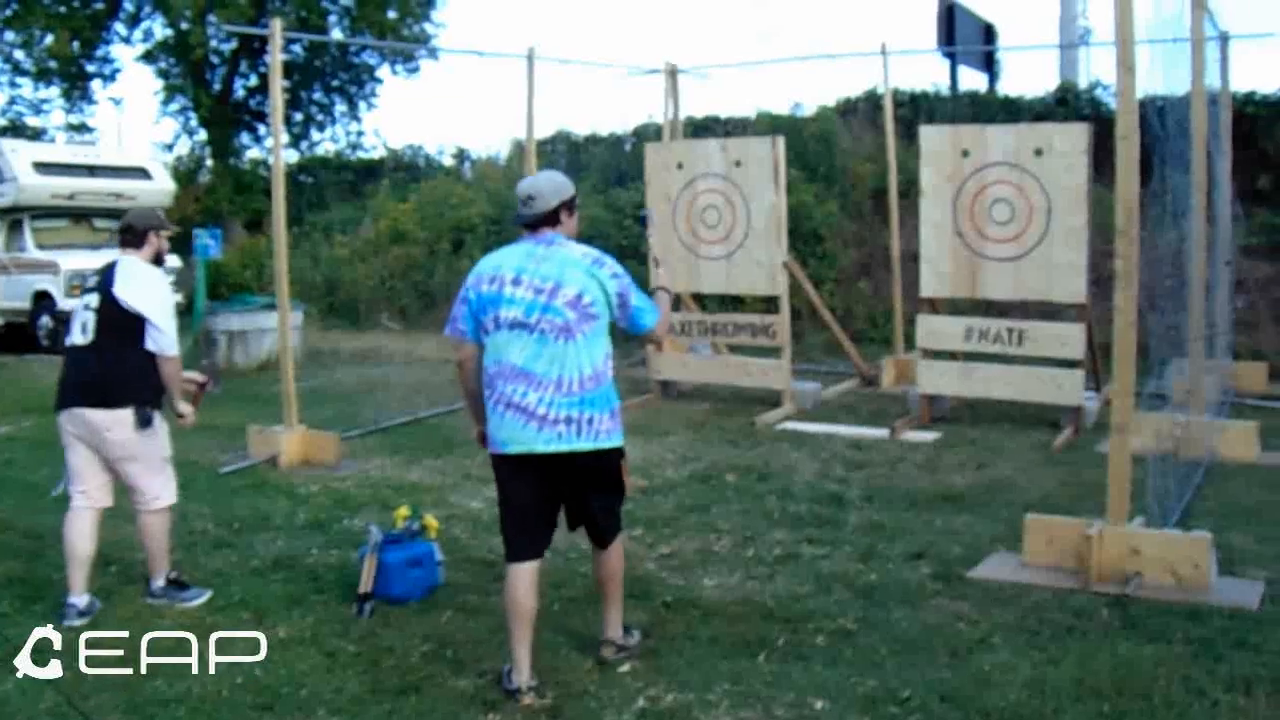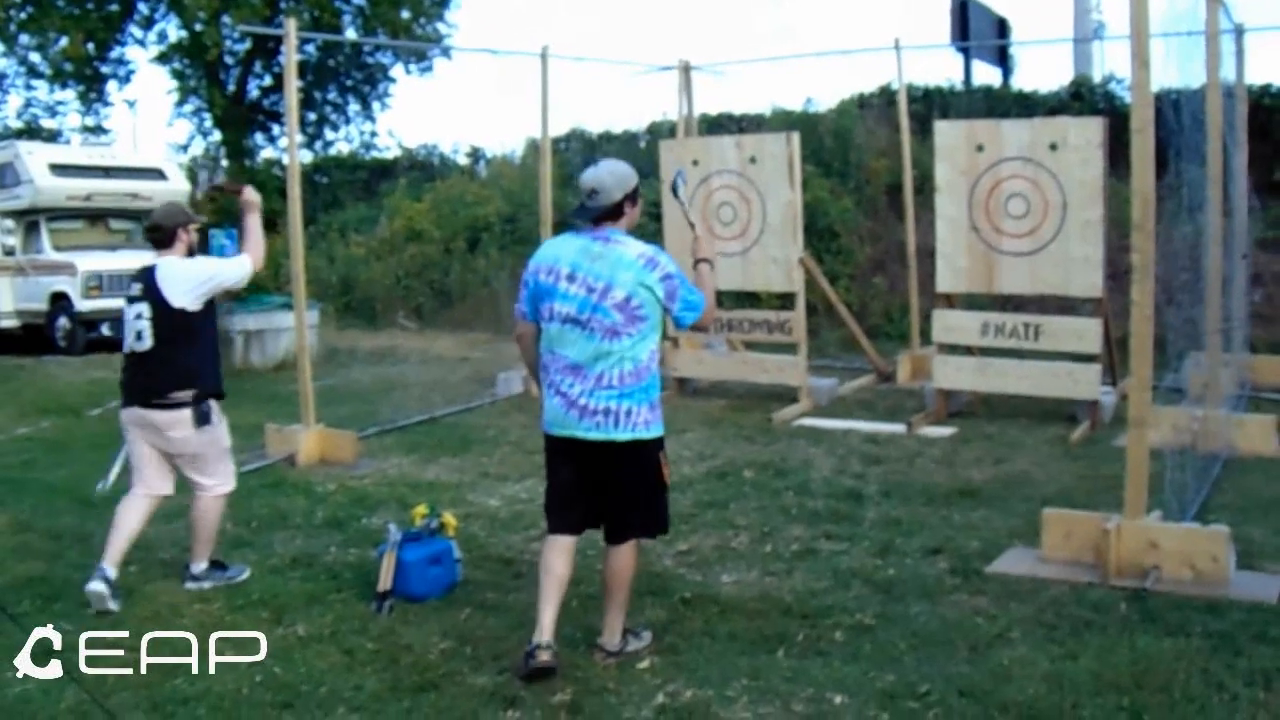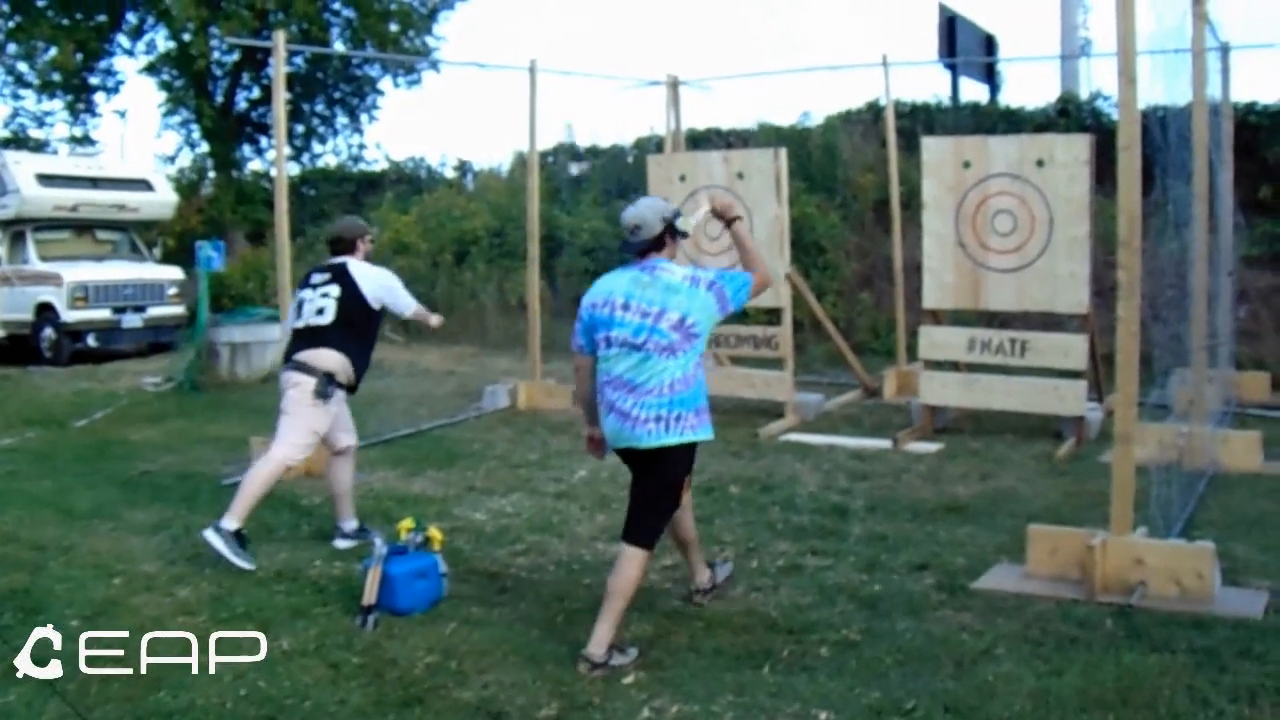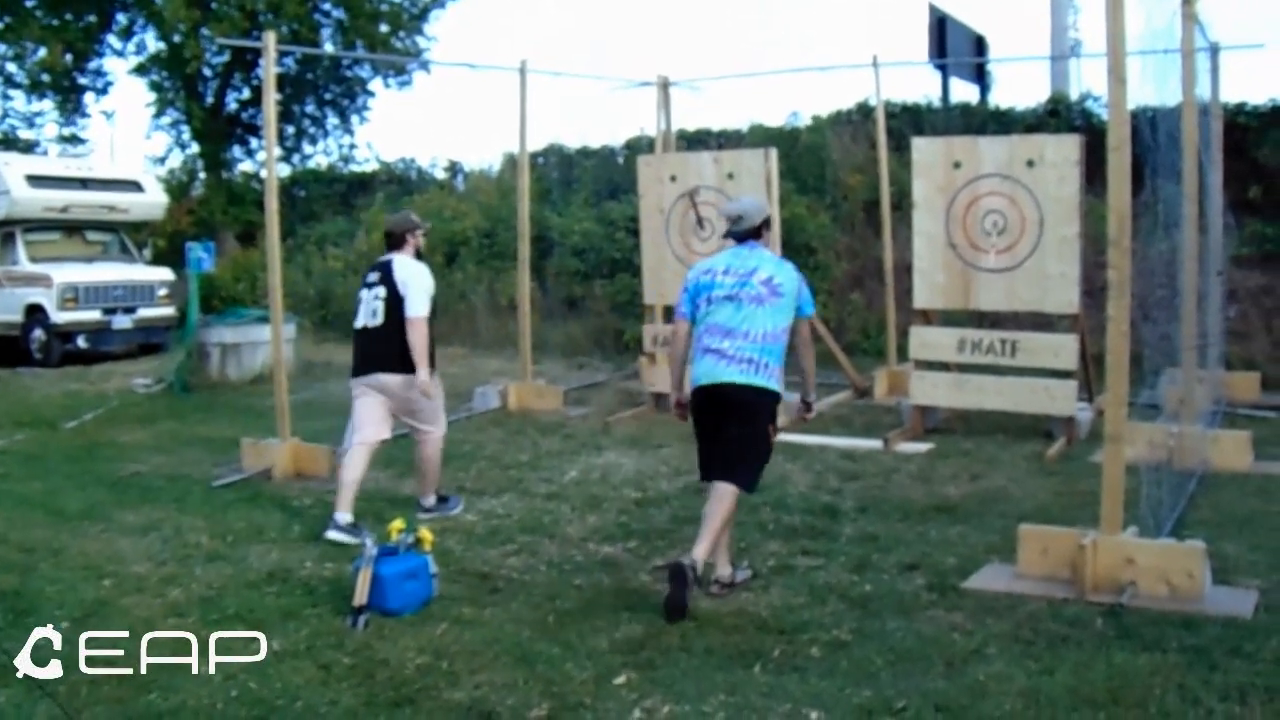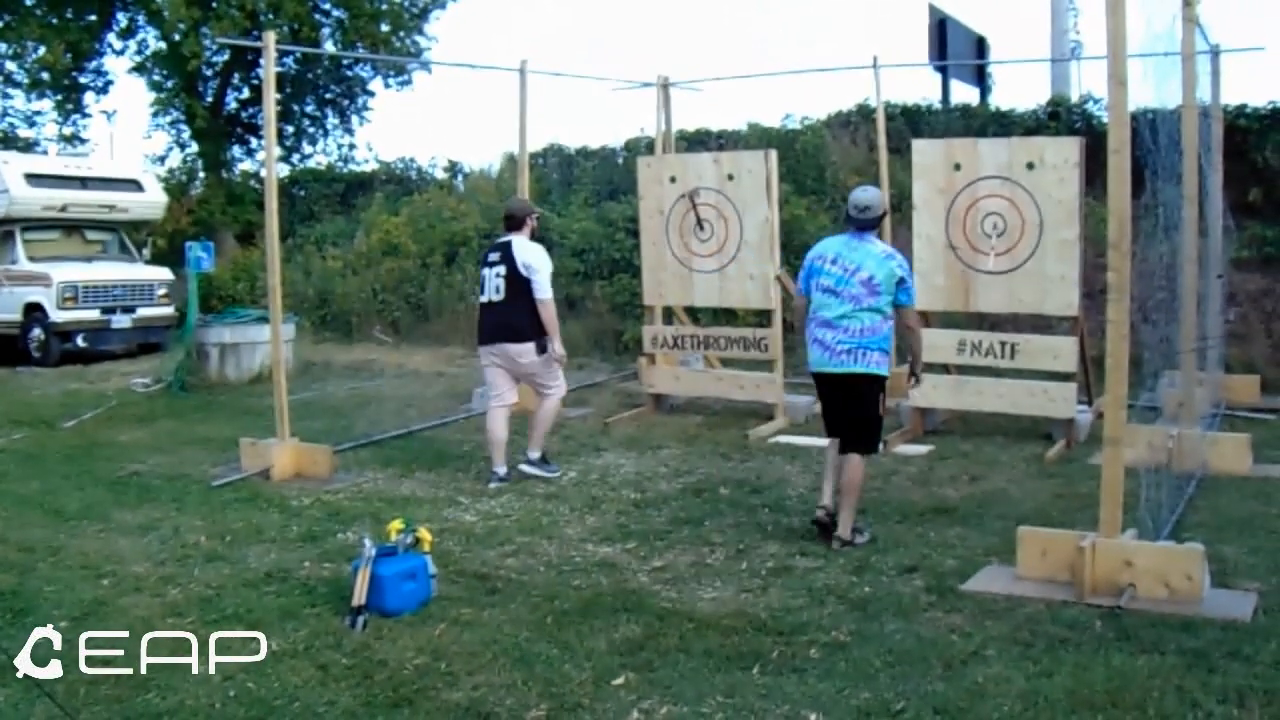
dt=1s
person 1, frame 1
left shoulder: (486, 270)
right shoulder: (596, 264)
left elbow: (467, 358)
right elbow: (655, 329)
left wrist: (478, 418)
right wrist: (661, 290)
left hip: (516, 436)
right hip: (591, 432)
left knee: (523, 553)
right knee: (605, 533)
left ankle: (522, 674)
right ankle: (614, 633)
person 1, frame 2
left shoulder: (548, 255)
right shoulder: (651, 264)
left elbow: (525, 333)
right elbow: (703, 317)
left wrist: (544, 387)
right wrist: (703, 262)
left hip: (564, 421)
right hip: (629, 424)
left knee: (562, 527)
right knee: (623, 533)
left ankle: (542, 639)
right ankle: (613, 637)
person 1, frame 3
left shoulder: (600, 290)
right shoulder: (698, 286)
left elbow: (582, 366)
right elbow: (761, 277)
left wrist: (591, 422)
right wrist: (734, 221)
left hip: (621, 429)
right hip: (670, 430)
left knee: (675, 493)
right knee: (638, 538)
left ankle: (702, 578)
right ankle: (598, 648)
person 1, frame 4
left shoulder: (703, 270)
right shoulder: (787, 273)
left elbow: (681, 335)
right elbow: (803, 339)
left wrist: (677, 389)
right wrist: (809, 393)
left hip: (707, 384)
right hip: (757, 386)
left knee: (719, 477)
right knee: (734, 479)
left ankle: (722, 569)
right ankle: (696, 562)
person 1, frame 5
left shoulder: (819, 252)
right shoulder: (892, 261)
left elbow: (800, 306)
right elbow: (909, 322)
right wrist: (915, 364)
left hip: (821, 362)
right hip: (865, 364)
left knee: (838, 437)
right knee: (856, 446)
left ankle: (826, 505)
right ankle: (844, 529)
person 2, frame 1
left shoulder: (101, 280)
right shoulder: (148, 277)
right elbow: (163, 349)
left wrist: (178, 376)
right wrist: (178, 401)
left hip: (74, 406)
right hip: (122, 410)
left knee: (85, 500)
right knee: (155, 497)
left ankle: (77, 601)
right ankle: (162, 584)
person 2, frame 2
left shoulder: (143, 281)
right shoulder: (187, 275)
right elbow: (253, 261)
right wrist: (251, 209)
left hip: (138, 406)
right hip: (184, 407)
left knee: (146, 491)
right knee: (214, 481)
left ankle: (106, 572)
right ankle: (200, 569)
person 2, frame 3
left shoulder: (311, 278)
right shoulder: (375, 277)
left elbow: (294, 327)
right elbow: (413, 312)
right wrist: (431, 318)
left hip: (301, 370)
right hip: (321, 380)
left knee: (345, 448)
right knee: (286, 452)
left ankle: (348, 527)
right ankle: (228, 525)
person 2, frame 4
left shoulder: (372, 274)
right shoulder: (415, 271)
right elbow: (416, 321)
right wrist: (423, 371)
left hip: (366, 372)
right hip: (404, 373)
left knee: (362, 441)
right knee: (432, 432)
left ankle: (341, 518)
right ankle: (430, 502)
person 2, frame 5
left shoulder: (491, 254)
right shoulder: (533, 252)
right elbow: (544, 299)
right wrist: (556, 340)
left hip: (490, 340)
right hip: (524, 341)
left knee: (501, 403)
right knee: (553, 391)
left ankle: (499, 470)
right ankle: (534, 456)
